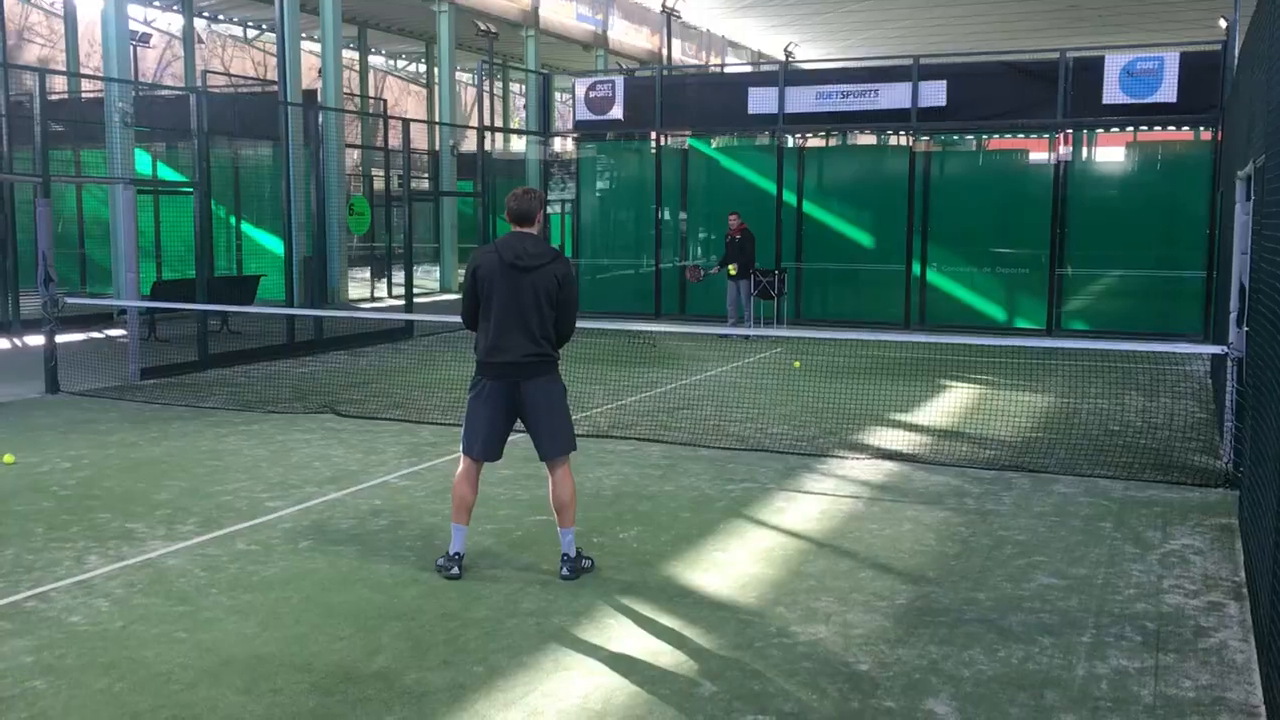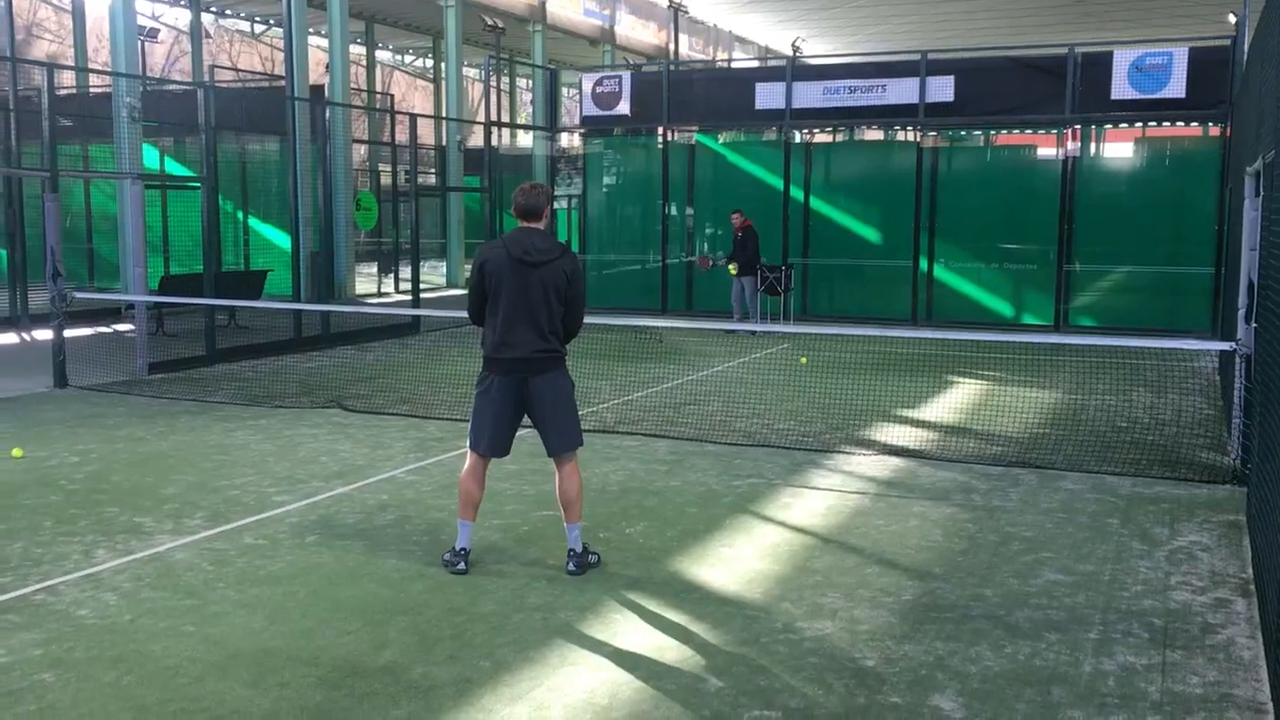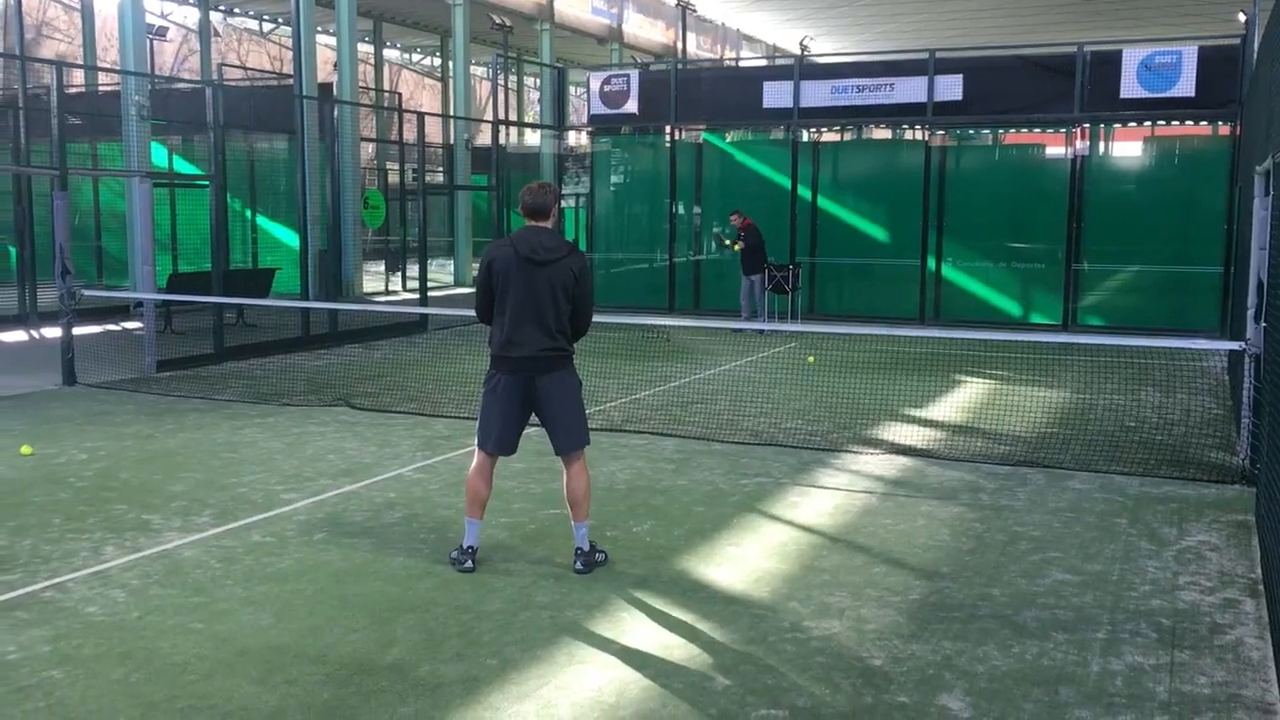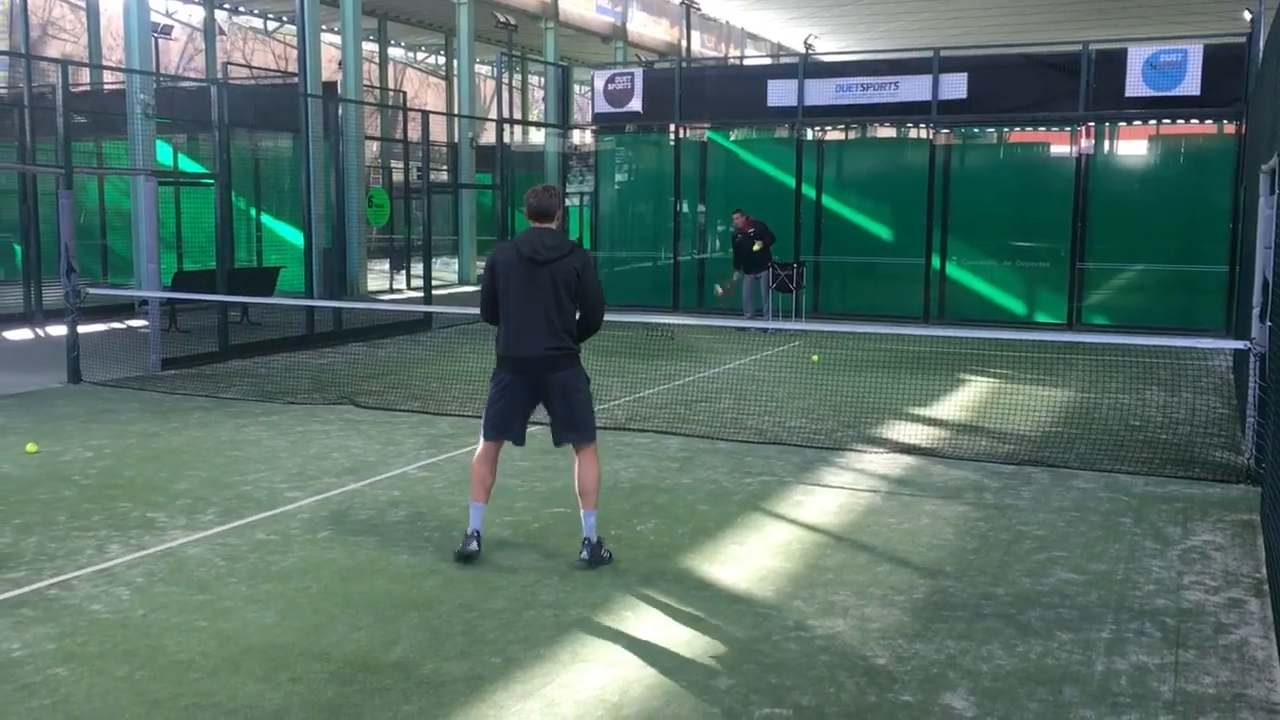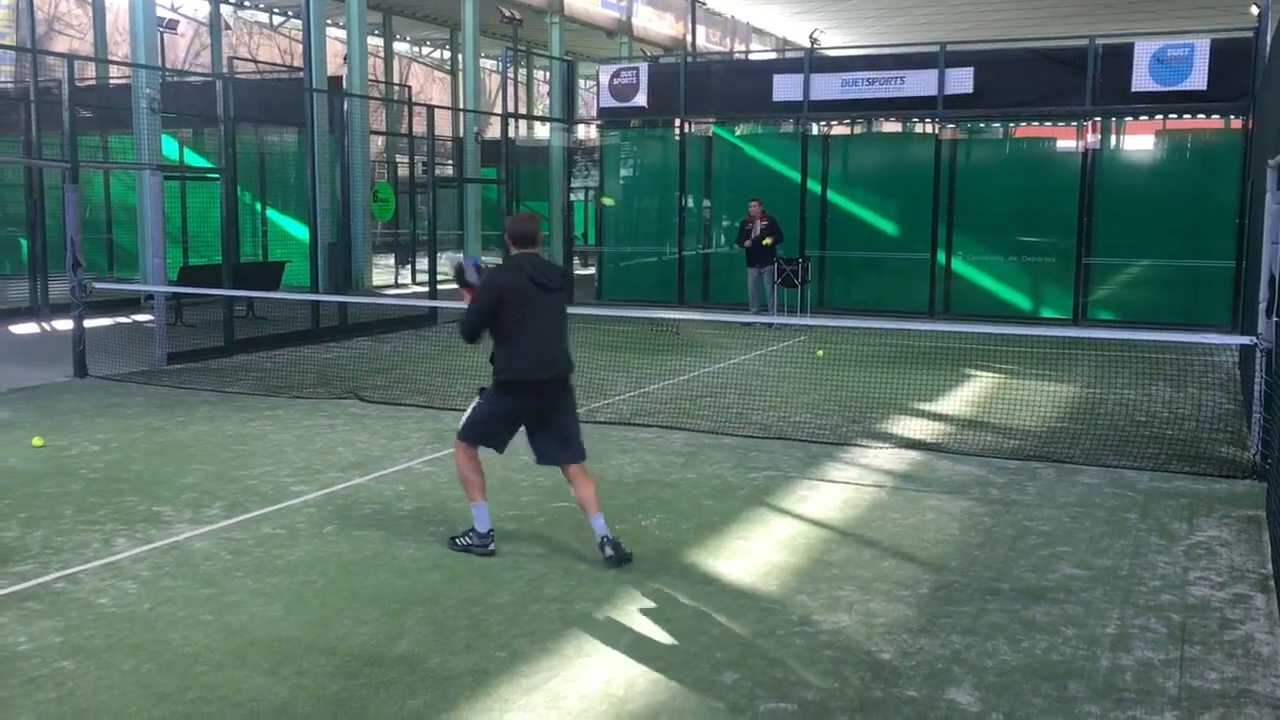
dt=0.4s
person 1, frame 1
left shoulder: (482, 260)
right shoulder: (558, 265)
left elbow: (469, 319)
right elbow: (566, 328)
left hip: (492, 374)
right hip: (540, 375)
left knee: (470, 463)
right knee: (559, 464)
left ankle: (455, 554)
right ankle: (569, 555)
person 1, frame 2
left shoulder: (489, 255)
right shoulder: (566, 260)
left elbow: (475, 314)
right elbow: (574, 323)
left hip: (499, 369)
right hip: (548, 370)
left knee: (477, 459)
right knee: (566, 461)
left ankle: (461, 549)
right ankle: (576, 551)
person 1, frame 3
left shoulder: (496, 253)
right shoulder: (573, 259)
left elbow: (482, 312)
right elbow: (582, 322)
left hip: (507, 368)
right hip: (556, 369)
left knee: (484, 458)
right knee: (574, 460)
left ankle: (468, 548)
right ankle: (583, 550)
person 1, frame 4
left shoulder: (501, 255)
right shoulder: (576, 257)
left elbow: (488, 314)
right elbow: (594, 318)
left hip: (513, 364)
right hip: (562, 366)
left knee: (488, 446)
right knee: (585, 450)
left ankle: (473, 535)
right ankle: (590, 541)
person 1, frame 5
left shoulder: (497, 279)
right shoulder: (559, 278)
left elbow: (469, 332)
left wrist: (471, 305)
left hip: (511, 386)
right hip: (555, 386)
left knee: (465, 446)
right knee: (575, 469)
left ankle: (482, 533)
right ankle: (605, 539)
